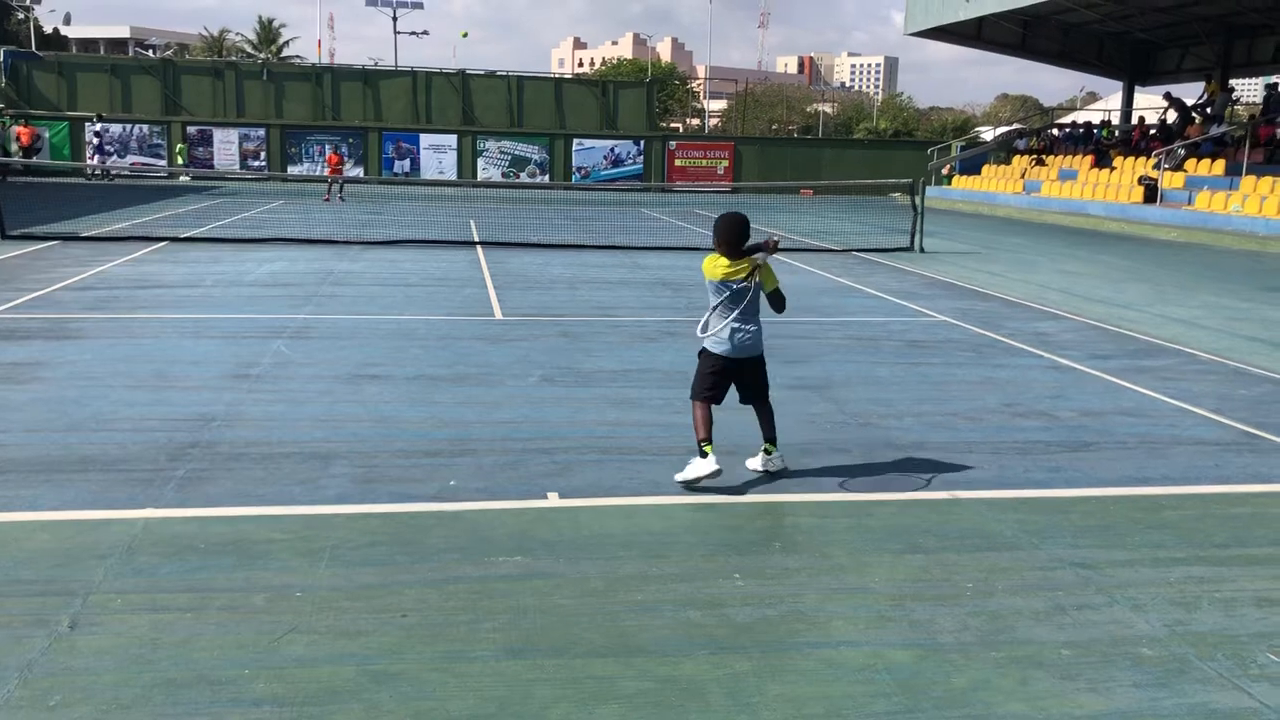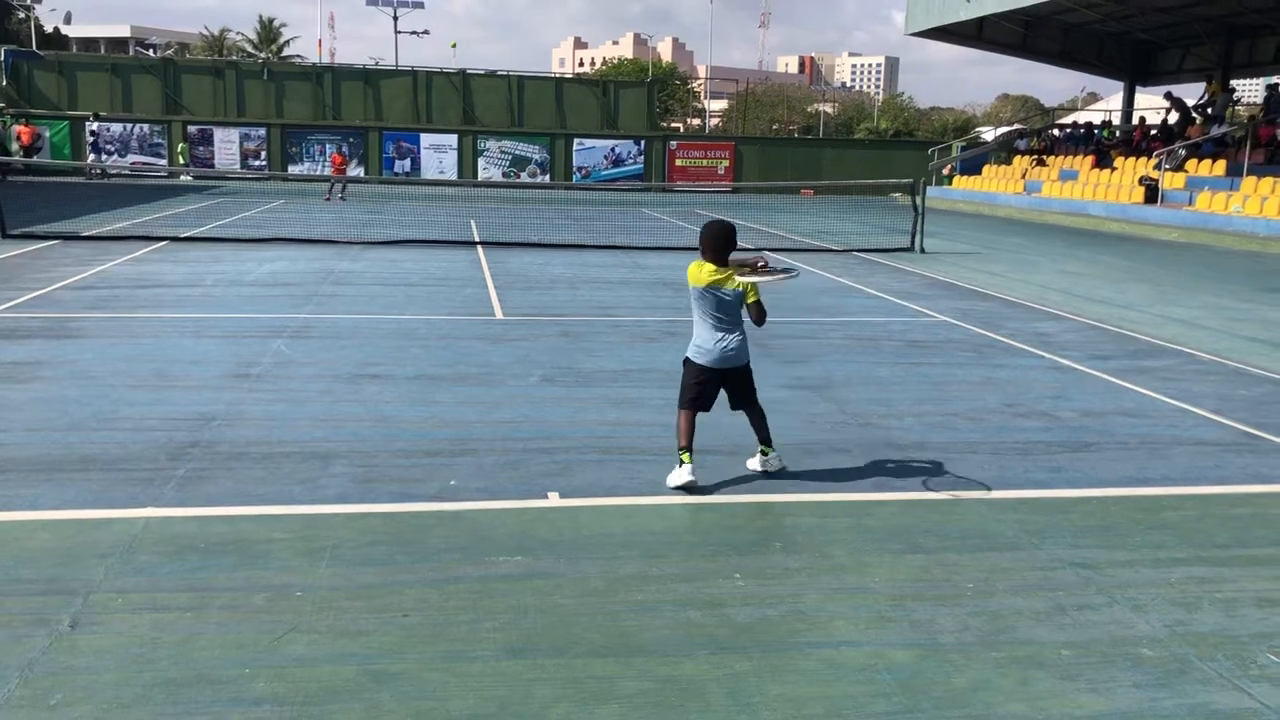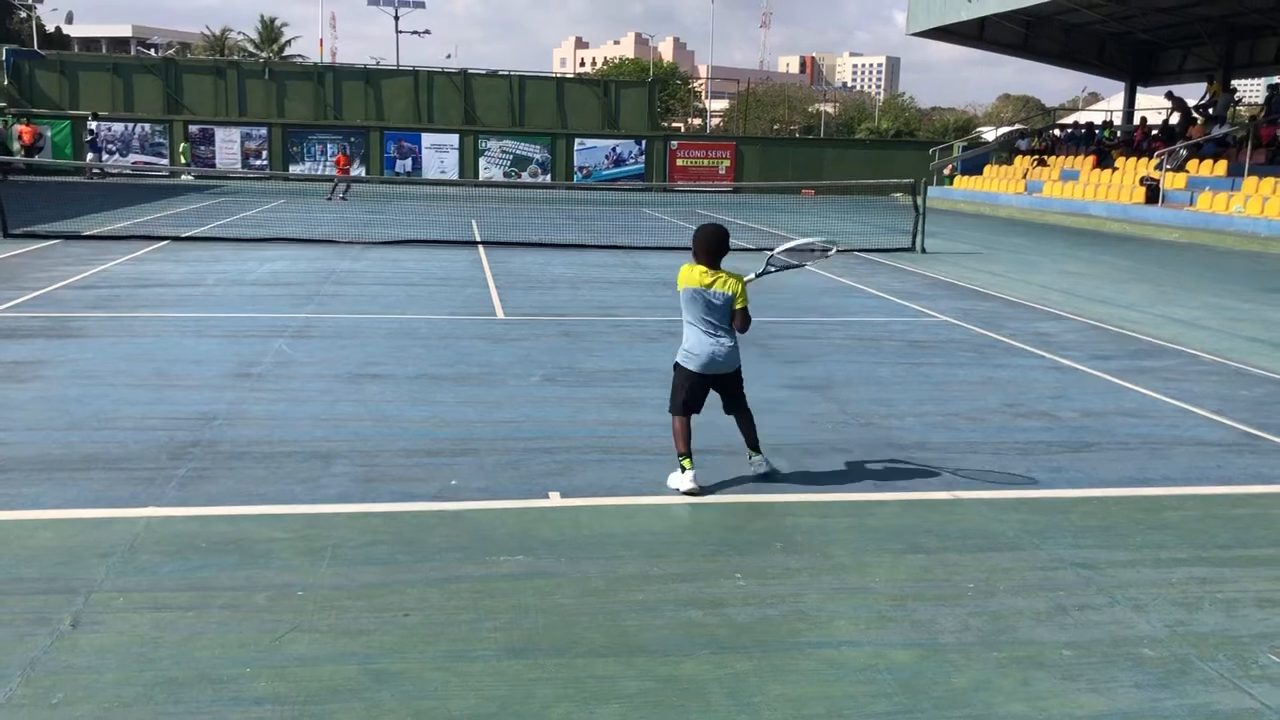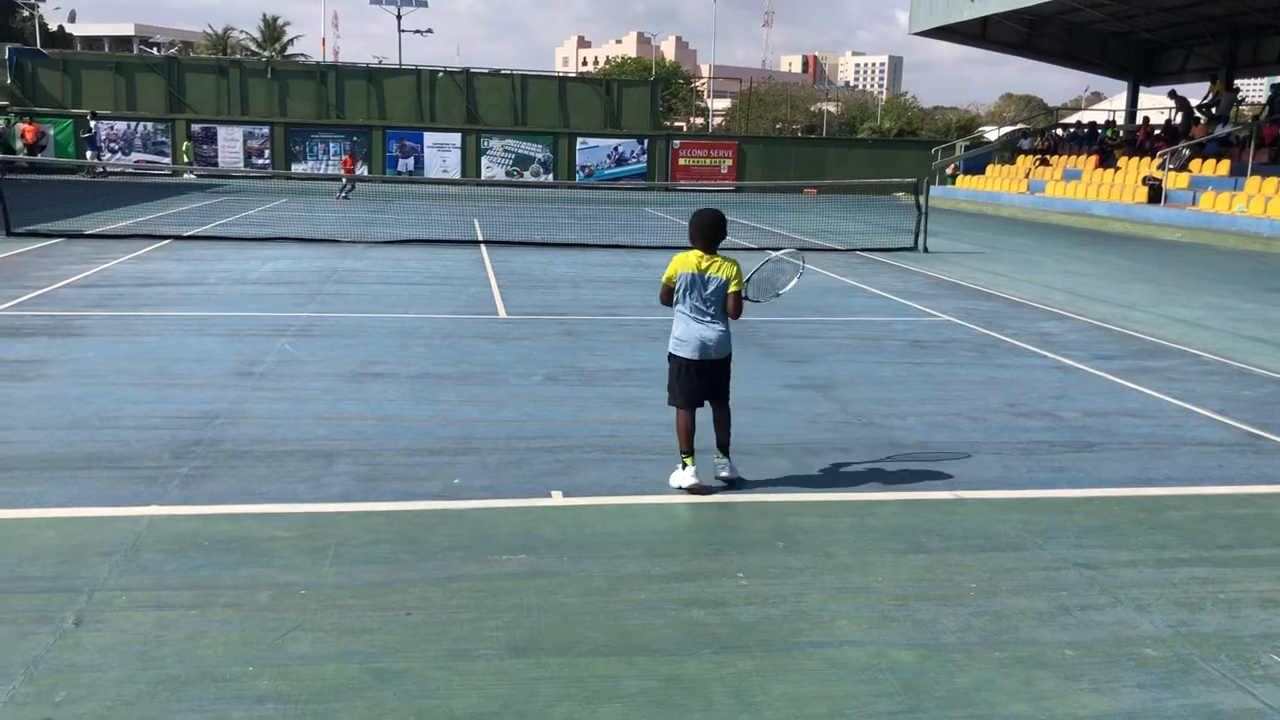
dt=0.1s
person 1, frame 1
left shoulder: (710, 265)
right shoulder: (761, 269)
left elbow: (733, 255)
right elbow: (779, 306)
left wrist: (761, 247)
left hip: (719, 346)
right hip: (751, 346)
left knee: (700, 399)
right knee: (759, 398)
left ankle: (706, 457)
right ankle: (771, 453)
person 1, frame 2
left shoulder: (694, 271)
right shoulder: (744, 281)
right elbow: (760, 319)
left wrist: (750, 263)
left hip: (703, 355)
right hip: (736, 356)
left knee: (687, 407)
right knee: (750, 404)
left ankle: (685, 466)
right ankle: (768, 455)
person 1, frame 3
left shoulder: (685, 274)
right shoulder: (735, 284)
right elbow: (742, 326)
left hip: (692, 359)
right hip: (726, 360)
left knee: (680, 412)
right knee: (739, 407)
left ankle: (686, 471)
right ankle: (757, 457)
person 1, frame 4
left shoulder: (679, 262)
right shoulder: (731, 268)
left elbow: (665, 299)
right elbow: (735, 312)
left hip: (685, 345)
right hip: (718, 347)
left knee: (683, 406)
right knee: (720, 403)
left ankle: (688, 468)
right ankle: (724, 460)
